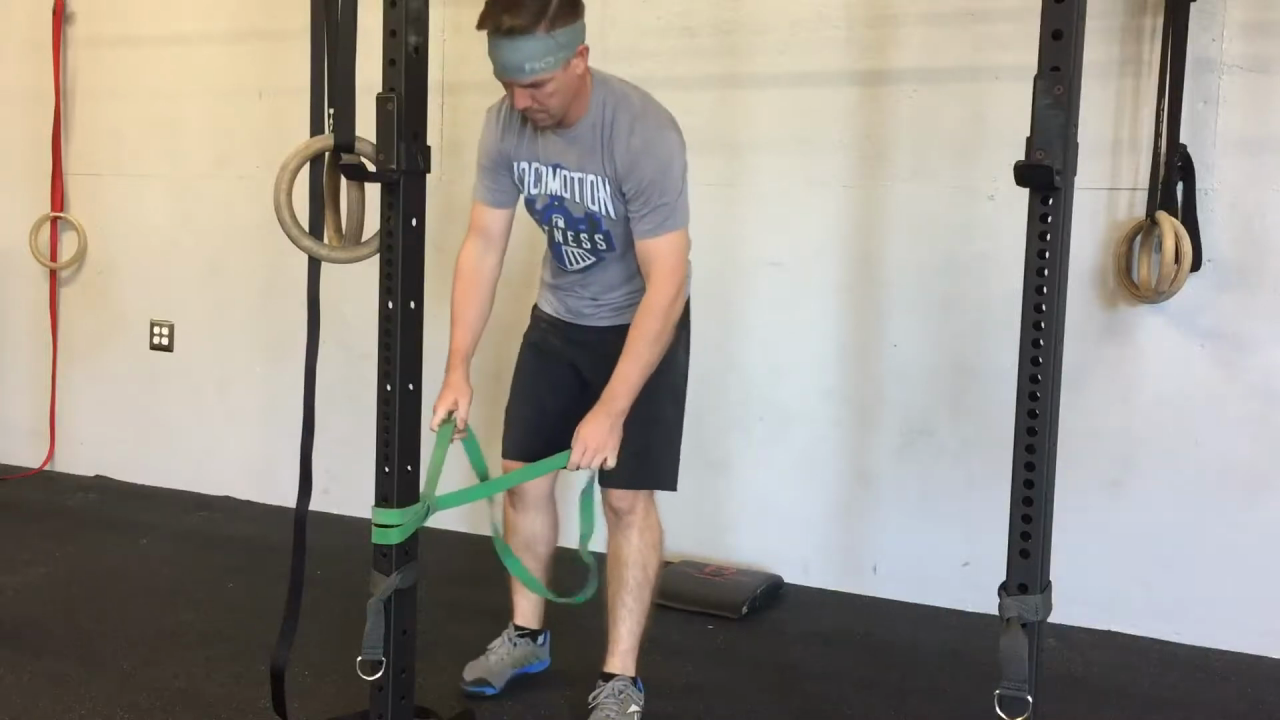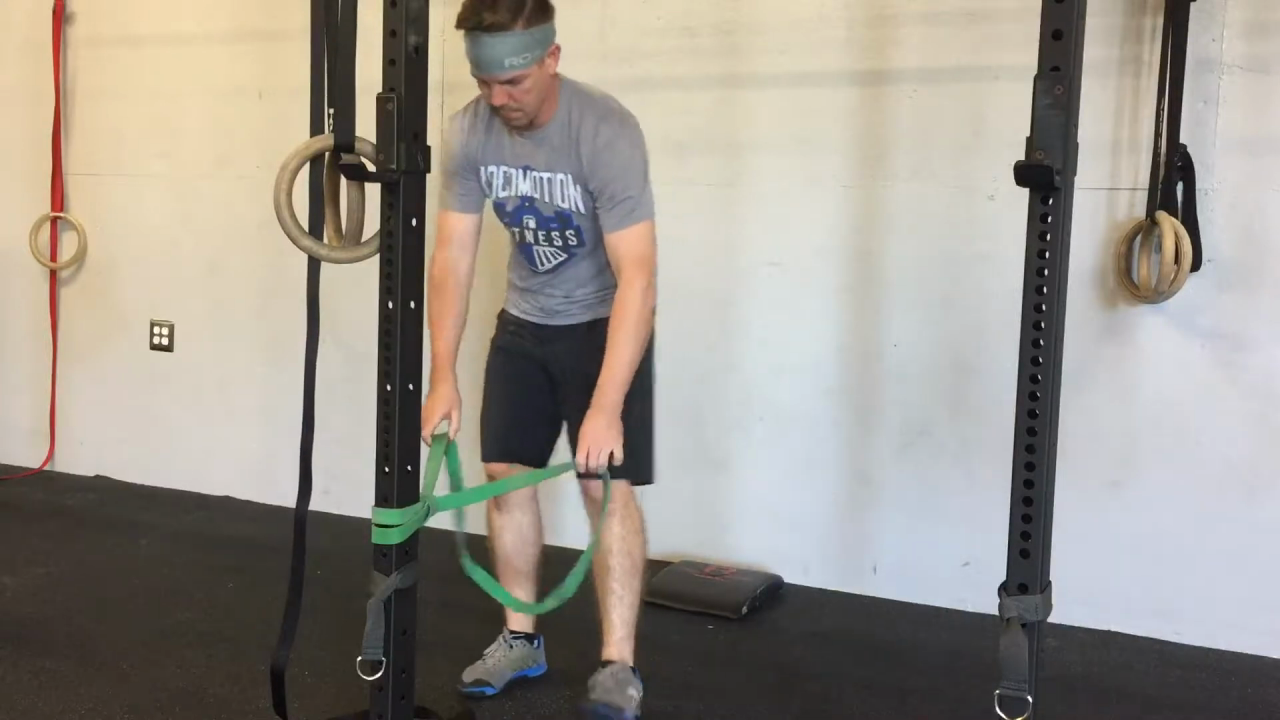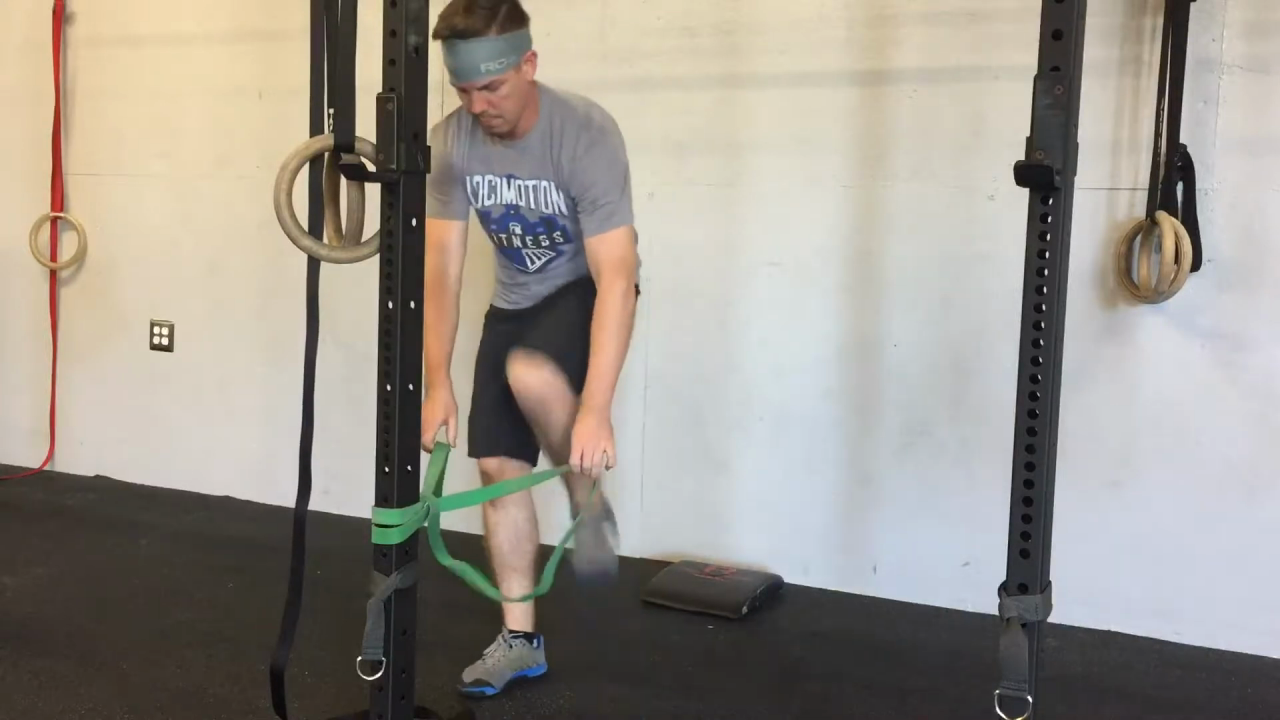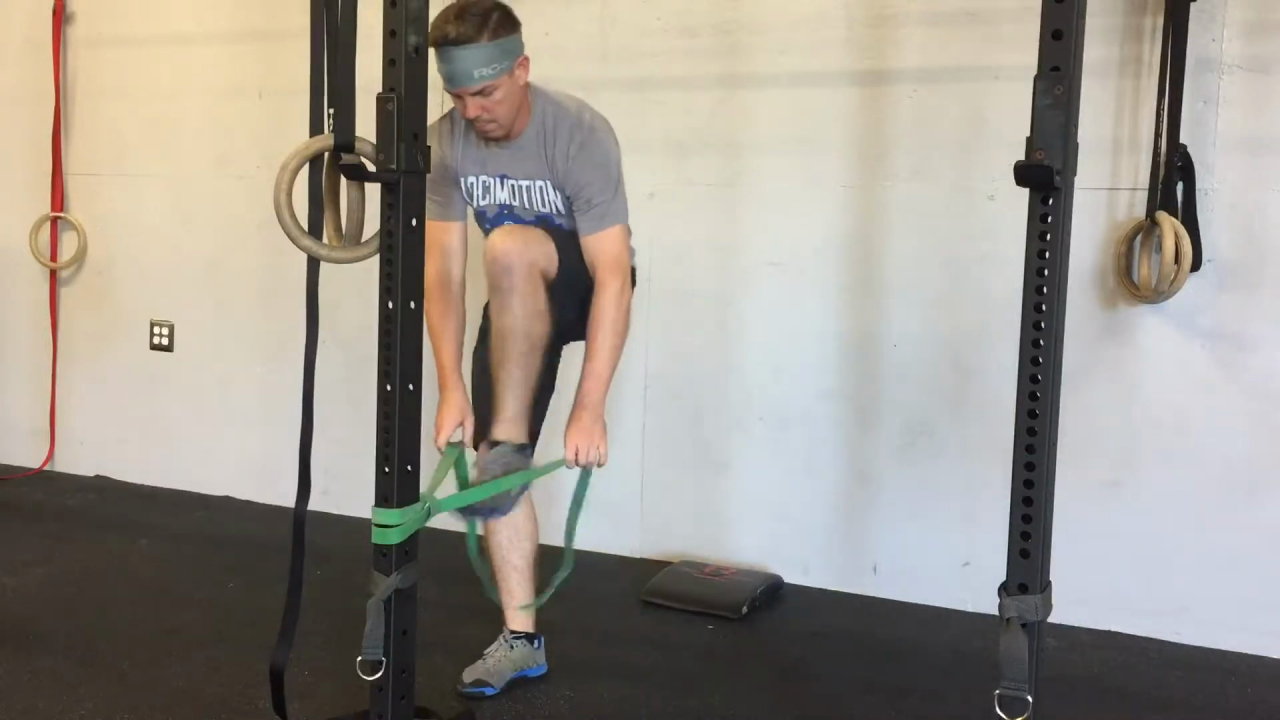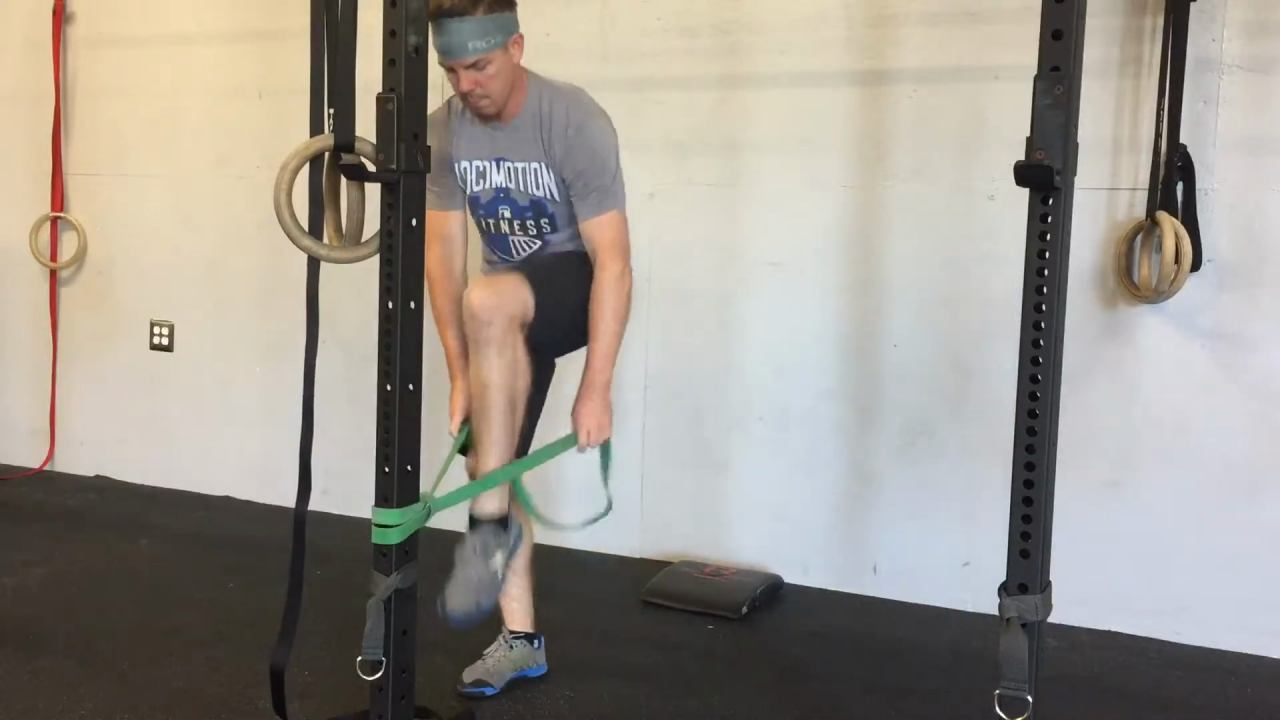
dt=0.2s
person 1, frame 1
left shoulder: (643, 132)
right shoulder: (504, 125)
left elbow: (666, 286)
right elbow: (482, 247)
left wrist: (611, 410)
right wrist: (457, 370)
left hip: (641, 324)
right hip: (557, 319)
left knee: (626, 497)
right knee: (523, 476)
right ankle: (527, 634)
person 1, frame 2
left shoulder: (605, 132)
right shoulder: (468, 131)
left elbow: (636, 276)
right elbow: (453, 255)
left wrist: (607, 407)
right wrist: (442, 377)
left hip: (603, 320)
right hip: (524, 319)
left knee: (606, 484)
right knee: (506, 477)
right ankle: (521, 639)
person 1, frame 3
left shoulder: (586, 136)
right shoulder: (450, 141)
left elbow: (615, 279)
right elbow: (441, 266)
left wrist: (595, 410)
right wrist: (437, 384)
left hip: (587, 294)
right hip: (514, 305)
left knee: (531, 379)
right knee: (498, 468)
left ankle: (591, 507)
right ankle: (520, 638)
person 1, frame 4
left shoulder: (580, 136)
right shoulder: (445, 143)
left elbow: (611, 278)
right elbow: (443, 269)
left wrist: (589, 409)
right wrist: (451, 388)
left hip: (583, 277)
right hip: (518, 297)
left knee: (507, 247)
right knee: (490, 461)
left ankle: (513, 436)
right ankle: (522, 638)
person 1, frame 5
left shoulder: (574, 121)
right shoulder: (444, 131)
left elbow: (611, 260)
right elbow: (443, 257)
left wrist: (596, 388)
right wrist: (460, 374)
left hip: (575, 278)
right hip: (510, 305)
left knee: (488, 302)
right knee: (489, 459)
left ankle: (492, 519)
right ankle: (521, 638)
